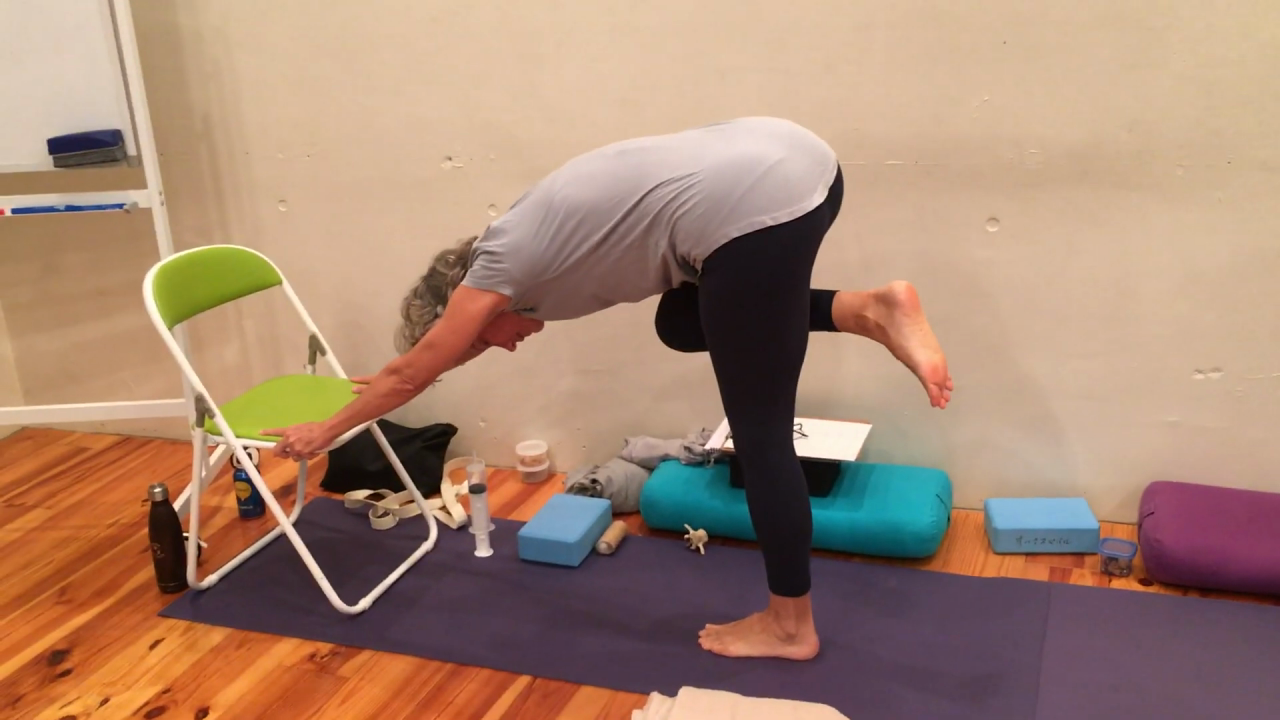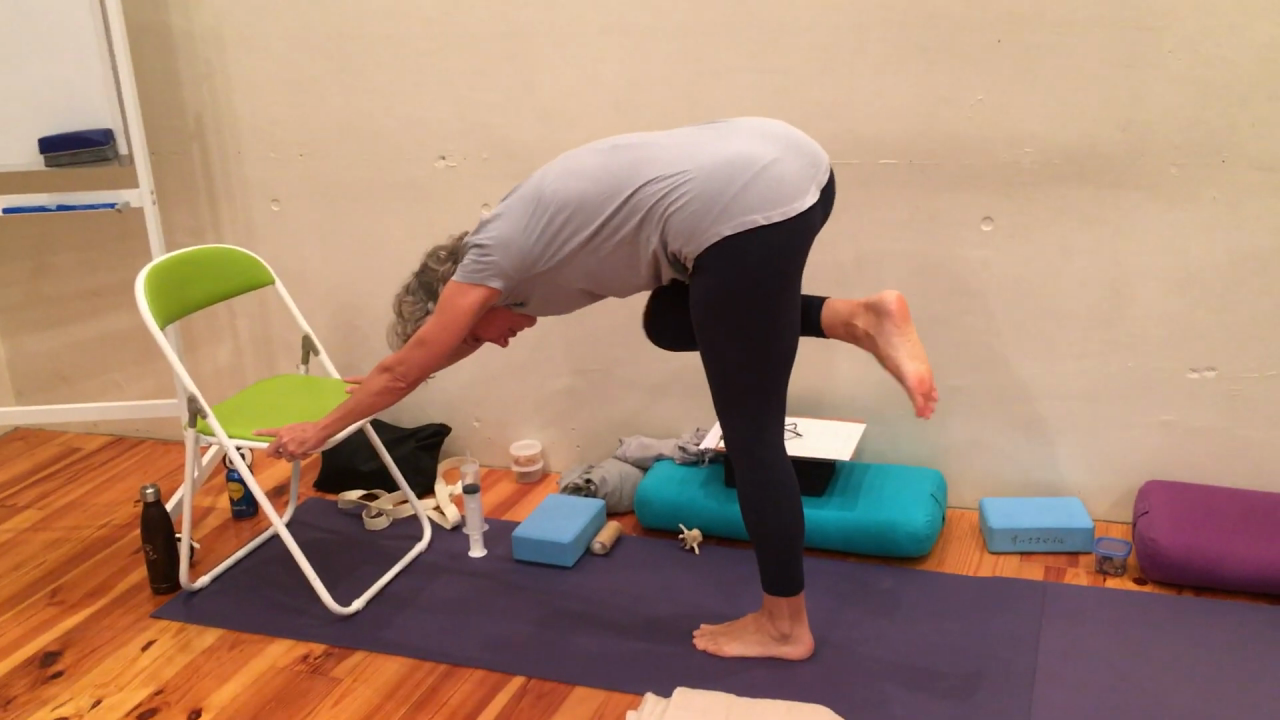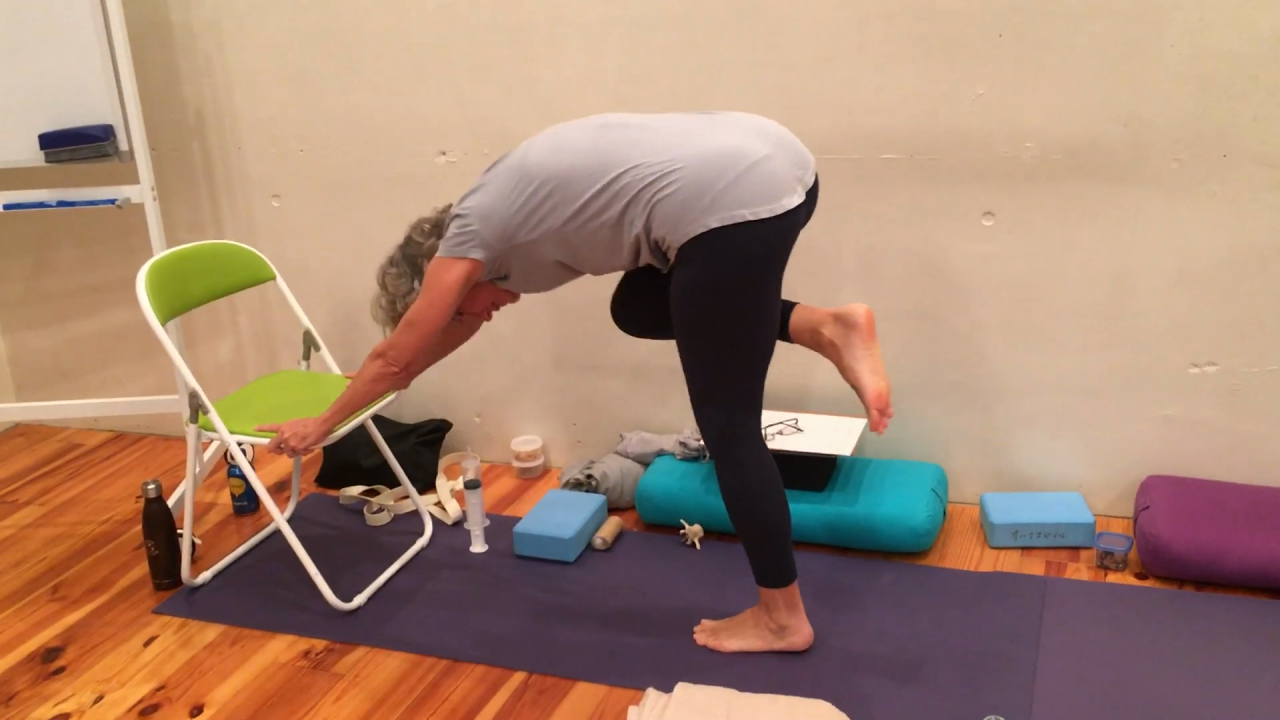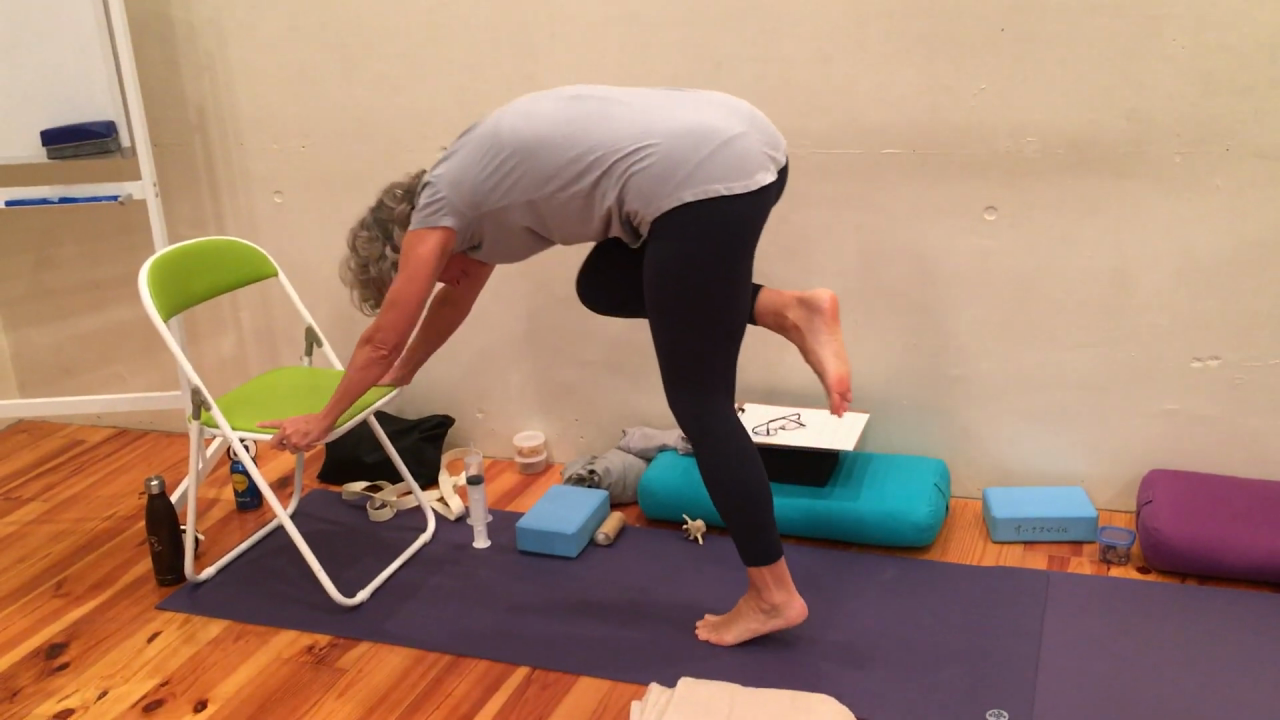
dt=0.3s
person 1, frame 1
left shoulder: (498, 270)
right shoulder: (523, 243)
left elbow: (411, 373)
left wrist: (323, 432)
right wrist: (398, 379)
left hip: (753, 207)
right hip: (795, 160)
left knee: (759, 434)
right knee: (682, 326)
left ankle: (789, 625)
right ankle: (869, 311)
person 1, frame 2
left shoulder: (486, 264)
right shoulder: (513, 241)
left elbow: (401, 370)
left wrist: (318, 431)
right wrist: (382, 385)
left hip: (746, 207)
right hip: (787, 163)
left knee: (749, 435)
right knee: (671, 325)
left ankle: (784, 626)
right ankle: (856, 319)
person 1, frame 3
left shoulder: (469, 237)
right shoulder: (498, 216)
left elbow: (393, 355)
left wrist: (320, 426)
right wrist: (398, 377)
left hip: (730, 202)
right hip: (771, 159)
left knee: (726, 426)
right knee: (639, 312)
left ankle: (781, 618)
right ankle: (822, 328)
person 1, frame 4
left shoulder: (436, 209)
right shoulder: (472, 188)
left elbow: (383, 340)
right elbow: (457, 298)
left wrist: (323, 421)
right wrist: (402, 373)
left hip: (702, 177)
right hip: (740, 143)
left knee: (698, 404)
right knee: (603, 287)
left ankle: (773, 596)
right ankle: (787, 310)
